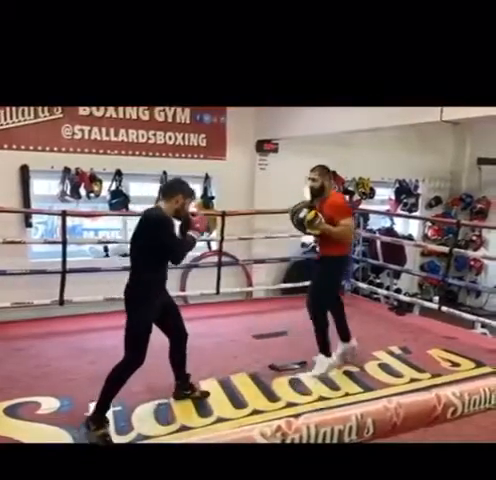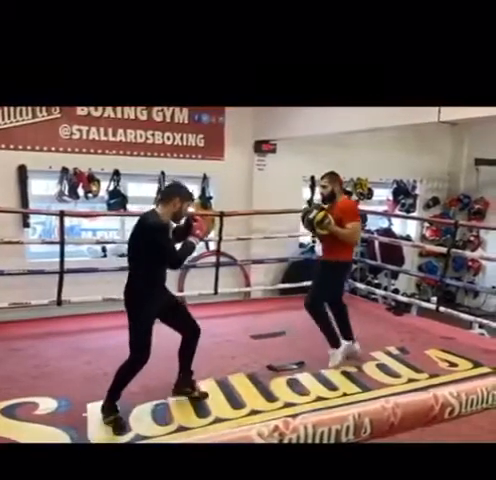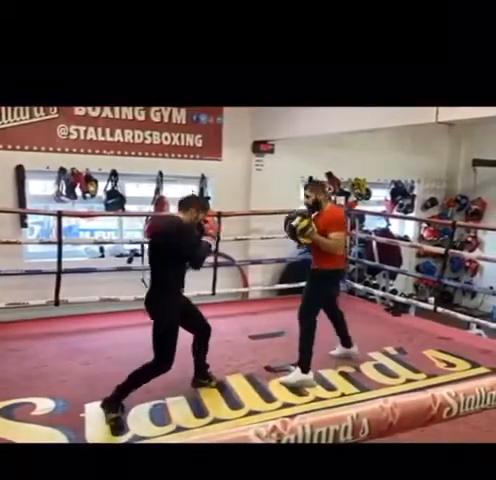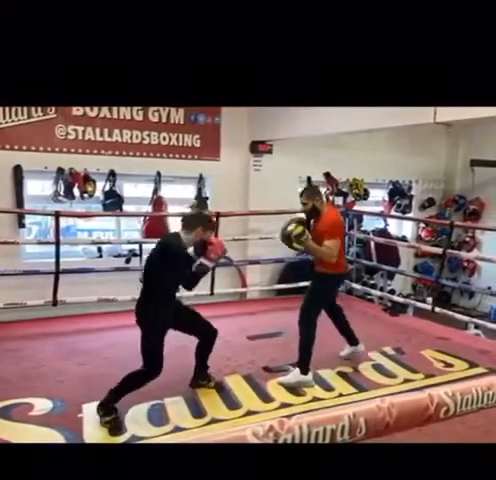
dt=0.4s
person 1, frame 1
left shoulder: (158, 217)
right shoulder: (158, 219)
left elbow: (171, 248)
right elbow: (176, 255)
left wrist: (187, 229)
right wrist: (194, 232)
left hip: (156, 291)
right hip: (141, 295)
left knee: (179, 336)
right knee: (134, 357)
left ankle: (183, 386)
right ankle: (97, 417)
person 1, frame 2
left shoulder: (158, 222)
right shoulder: (152, 224)
left elbow: (169, 240)
right elbow: (175, 261)
left wrist: (188, 228)
right wrist: (194, 238)
left hip: (158, 291)
right hip: (140, 296)
left knee: (192, 330)
right knee: (139, 356)
left ankle: (184, 383)
right ankle: (109, 406)
person 1, frame 3
left shoulder: (165, 225)
right shoulder: (183, 228)
right elbow: (197, 261)
left wrist: (199, 234)
right wrist: (207, 238)
left hip: (170, 297)
right hip: (163, 301)
left knee: (203, 329)
right knee: (162, 361)
left ankle: (201, 375)
right ankle: (114, 402)
person 1, frame 4
left shoulder: (177, 243)
right shoulder: (173, 246)
left elbow: (186, 268)
right elbow: (189, 282)
left wrist: (202, 256)
right wrist: (209, 260)
left hip: (168, 305)
right hip: (151, 311)
left knee: (209, 333)
right knee: (153, 368)
left ankle: (200, 376)
right ankle: (107, 405)
person 2, frame 1
left shoulder: (337, 201)
right shoulder: (320, 200)
left elbow: (348, 233)
left wrist: (322, 226)
right wrist: (312, 225)
left hip: (334, 259)
right hip: (328, 257)
left knee: (316, 303)
right knee: (332, 299)
left ankle: (325, 356)
right ankle: (346, 342)
person 2, frame 2
left shoulder: (347, 206)
right shoulder: (331, 207)
left elbow: (355, 237)
left wrist: (331, 228)
right wrist: (318, 228)
left hip: (336, 263)
right hip: (329, 260)
left knee: (312, 303)
right knee: (335, 302)
left ankle: (337, 346)
right ankle: (350, 343)
person 2, frame 3
left shoulder: (334, 215)
right shoulder: (320, 214)
left elbow: (337, 248)
left wrist: (313, 235)
right wrist: (306, 237)
left hip: (327, 272)
right hip: (324, 270)
left knee: (306, 315)
right knee: (331, 307)
left ankle: (304, 371)
right ankle: (348, 346)
person 2, frame 4
left shoulder: (330, 220)
right shoulder: (321, 216)
left elbow: (331, 256)
left wrist: (306, 242)
right wrist: (304, 240)
left hip: (329, 274)
right hip: (326, 272)
left knee: (306, 316)
right knee: (331, 307)
left ankle: (303, 373)
right ankle: (354, 345)
